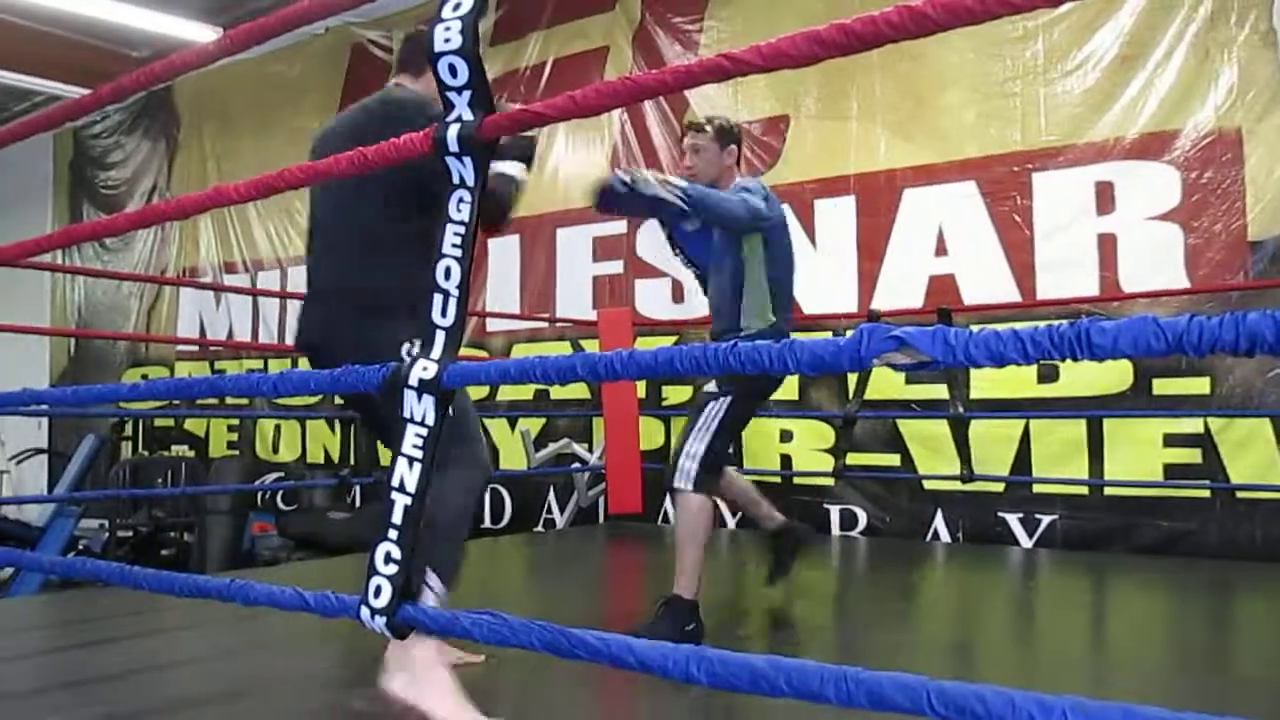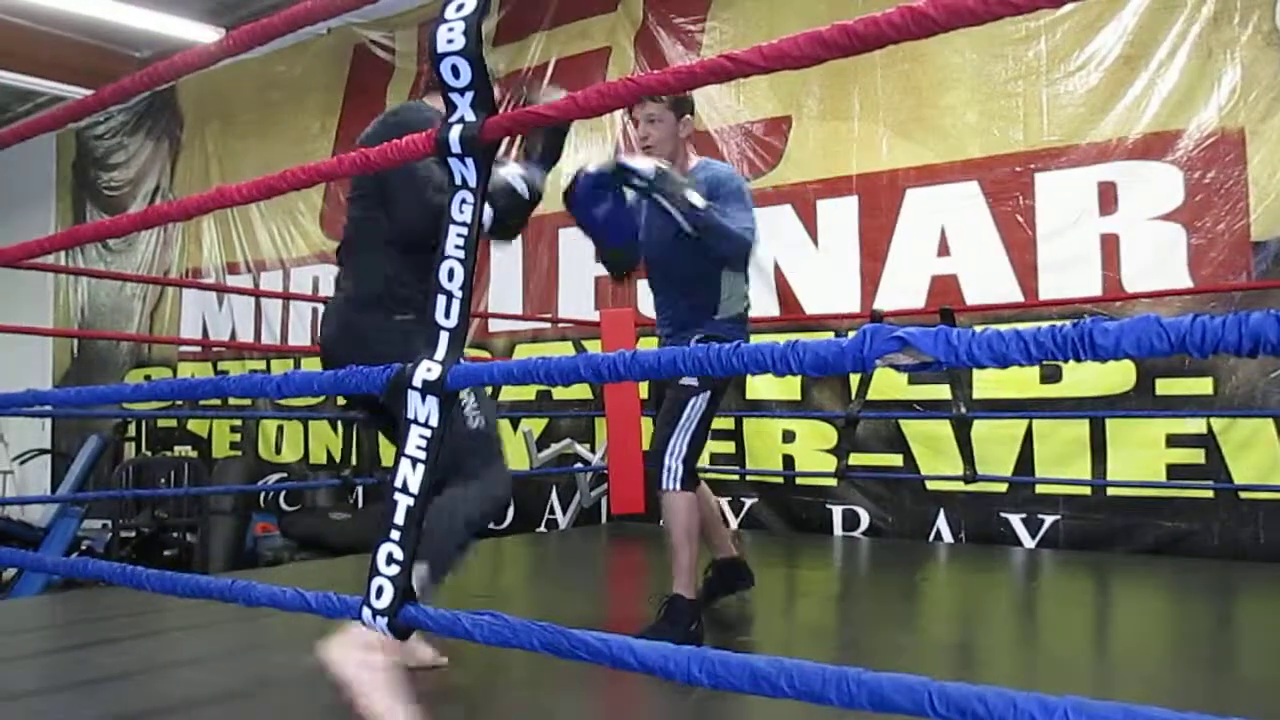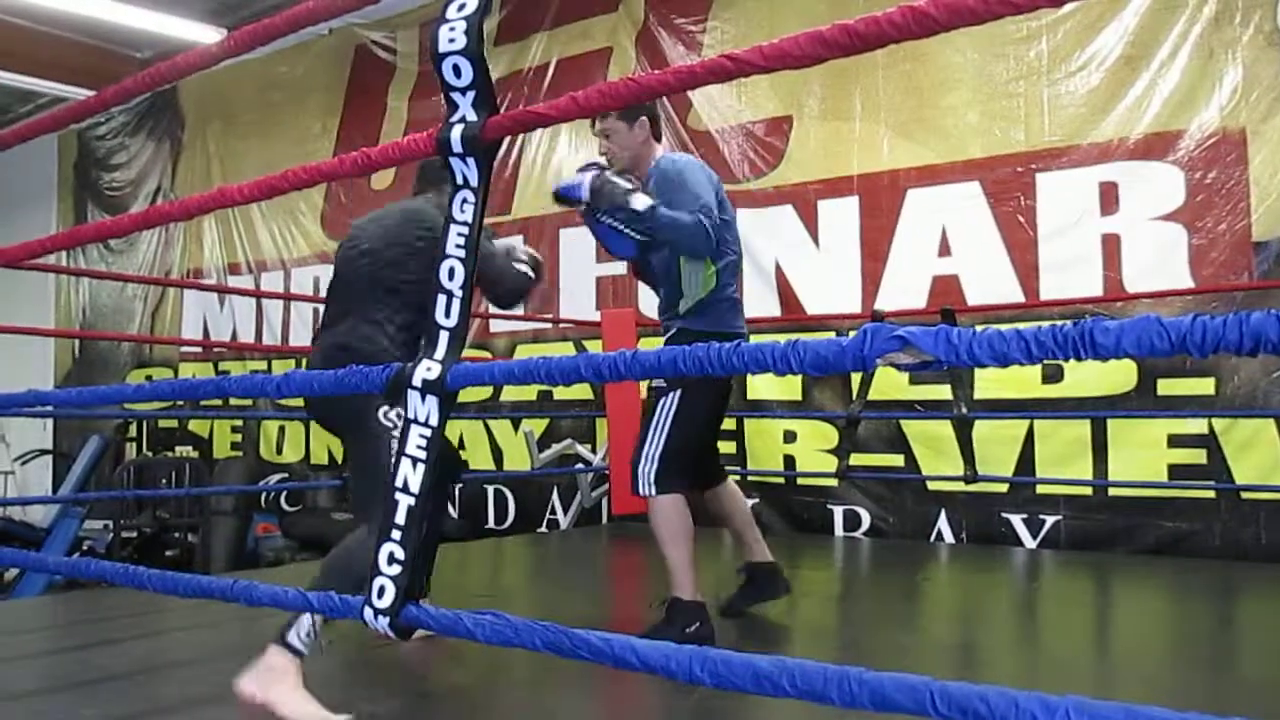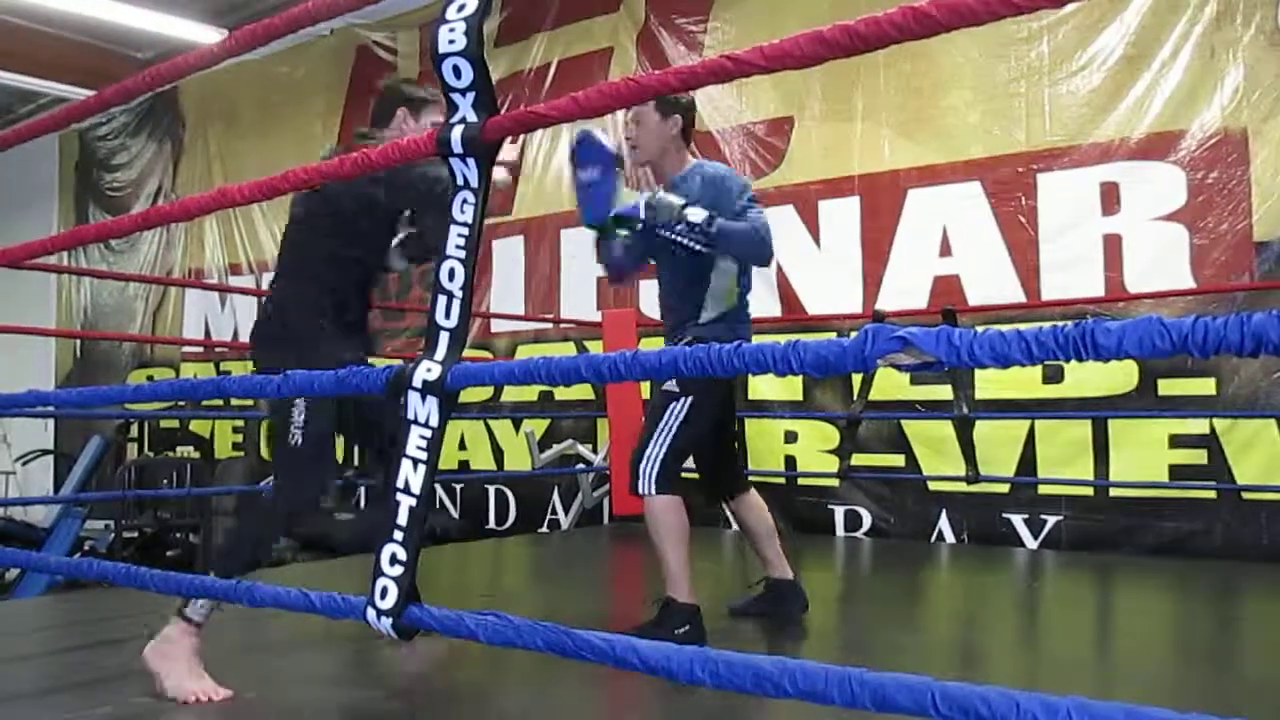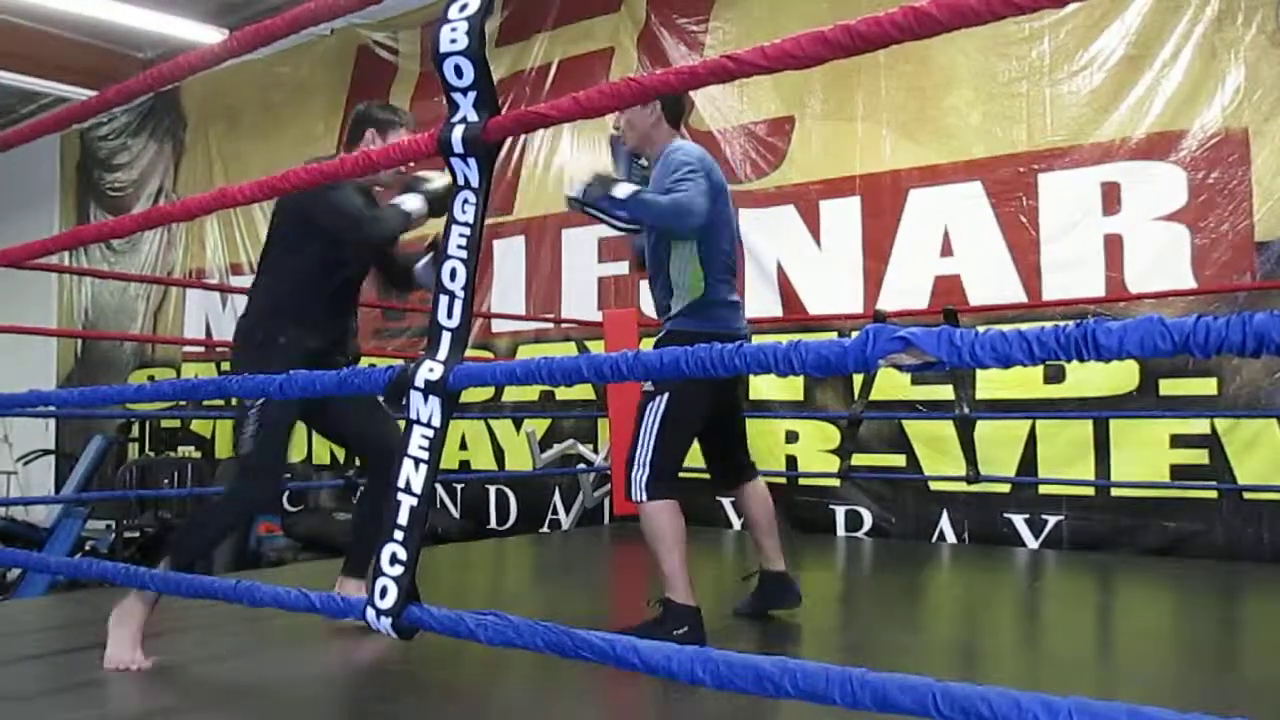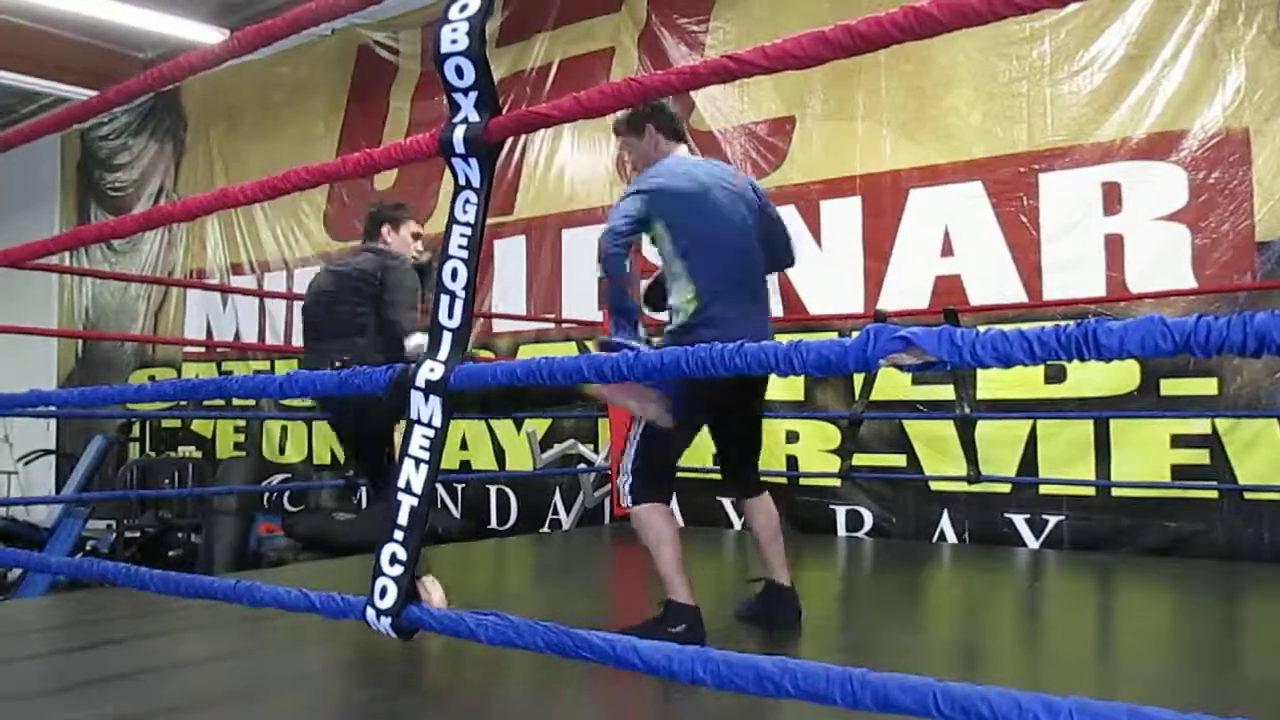
dt=0.4s
person 1, frame 1
left shoulder: (341, 129)
right shoulder: (417, 114)
right elbow: (481, 208)
right wrist: (509, 158)
left hip: (333, 329)
right hip: (381, 326)
left knee: (431, 467)
right knee: (461, 464)
left ankle: (417, 636)
right ankle: (416, 658)
person 1, frame 2
right shoulder: (413, 121)
left elbow: (498, 220)
right elbow: (422, 217)
left wrist: (539, 156)
right wrist: (497, 189)
left hip: (360, 338)
right hip: (393, 332)
left knee: (438, 473)
right knee: (483, 478)
left ankle: (391, 633)
right ankle: (369, 634)
person 1, frame 3
left shoulder: (368, 229)
right shoulder: (446, 215)
right elbow: (506, 288)
right wrist: (520, 262)
left hip: (332, 376)
left knee: (441, 473)
left ankle: (408, 610)
right ankle: (277, 669)
person 1, frame 4
left shoulder: (387, 182)
right shoulder: (366, 170)
left elbow: (408, 249)
right elbow: (447, 192)
right wrist: (489, 178)
left hip: (340, 348)
right hip: (298, 347)
right knee: (301, 491)
right ankle: (177, 639)
person 1, frame 5
left shoulder: (365, 202)
right shoulder: (319, 187)
left elbow: (399, 275)
right elbow: (375, 231)
right wrist: (420, 196)
left hip: (329, 361)
right hip: (275, 354)
left knee: (391, 453)
right knee: (256, 484)
left ankle: (353, 588)
right ankle: (138, 605)
person 1, frame 6
left shoulder: (323, 278)
right shoulder: (392, 265)
right elbow: (403, 331)
left hip: (341, 400)
right hip: (382, 385)
left knee: (387, 488)
right knee: (506, 389)
person 2, frame 1
left shoulder: (749, 196)
right shoulder: (709, 211)
left elbow: (735, 214)
left wrist: (656, 187)
left hip: (753, 350)
right hip: (740, 351)
left knee: (689, 467)
right knee: (707, 463)
left ankle: (682, 610)
right ankle: (780, 527)
person 2, frame 2
left shoulder: (719, 179)
right shoulder: (644, 190)
left elbow: (735, 249)
right elbow: (621, 263)
left wrist: (675, 192)
right wrist: (597, 213)
left hip: (714, 340)
right hip: (674, 343)
left knee: (669, 462)
right knee: (676, 468)
left ankle: (683, 612)
right ankle: (729, 563)
person 2, frame 3
left shoulder: (678, 171)
right shoulder: (658, 184)
left elbow: (697, 239)
left wrist: (626, 200)
right wrist: (618, 232)
left hip: (702, 335)
right hip: (708, 336)
left knee: (655, 469)
right knee: (699, 466)
left ankle: (687, 616)
right ankle: (762, 570)
person 2, frame 4
left shoulder: (716, 181)
right shoulder: (657, 195)
left elbow: (758, 247)
right elbow: (619, 266)
left wrist: (682, 215)
right wrist: (609, 220)
left hip: (712, 344)
right hip: (696, 346)
left knee: (652, 470)
right knee: (725, 475)
left ankle: (681, 615)
right ankle: (783, 586)
person 2, frame 5
left shoulder: (682, 159)
right shoulder: (674, 164)
left elbow: (687, 219)
left wrist: (612, 192)
left hip: (696, 337)
right hip: (719, 336)
left knee: (648, 474)
right knee: (730, 462)
left ankle: (680, 616)
right ankle: (776, 579)
person 2, frame 6
left shoulder: (656, 183)
right shoulder: (739, 181)
left elbow: (614, 245)
right elbow: (783, 254)
left wrist: (624, 327)
left hip: (697, 348)
right hip: (751, 346)
left knee: (641, 479)
right knee: (744, 473)
left ankle: (680, 615)
right ankle: (780, 594)
